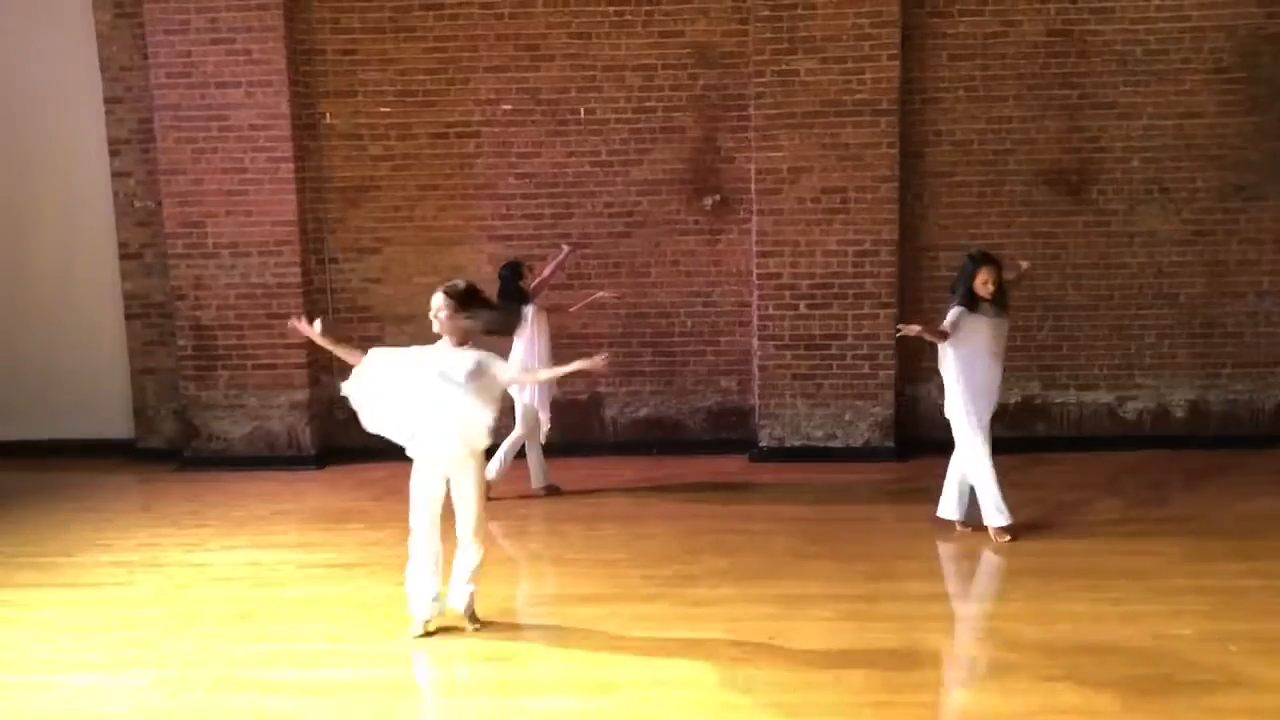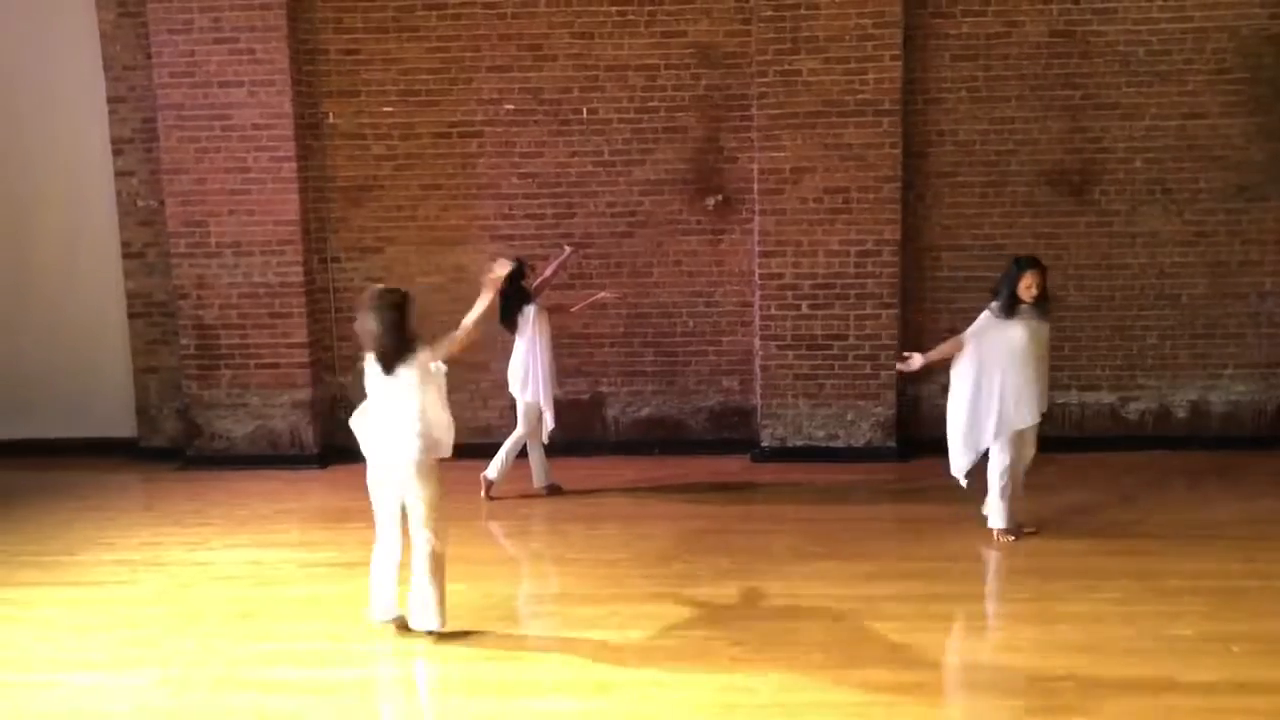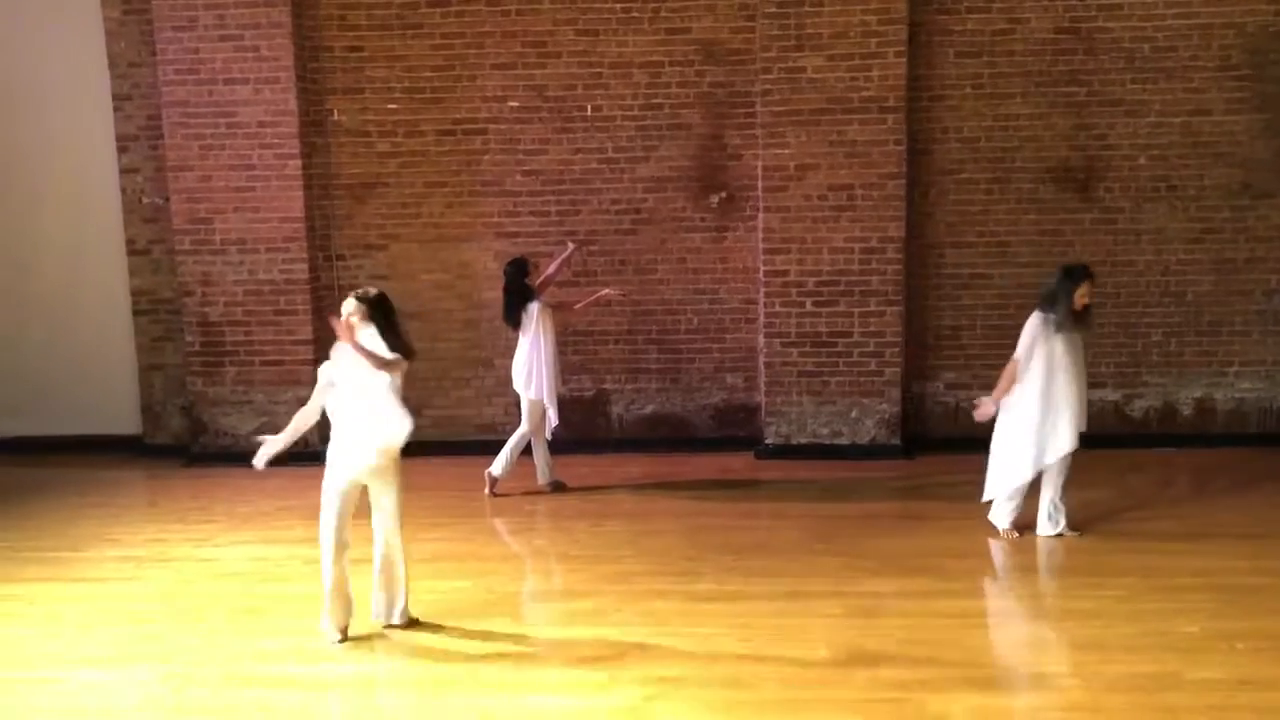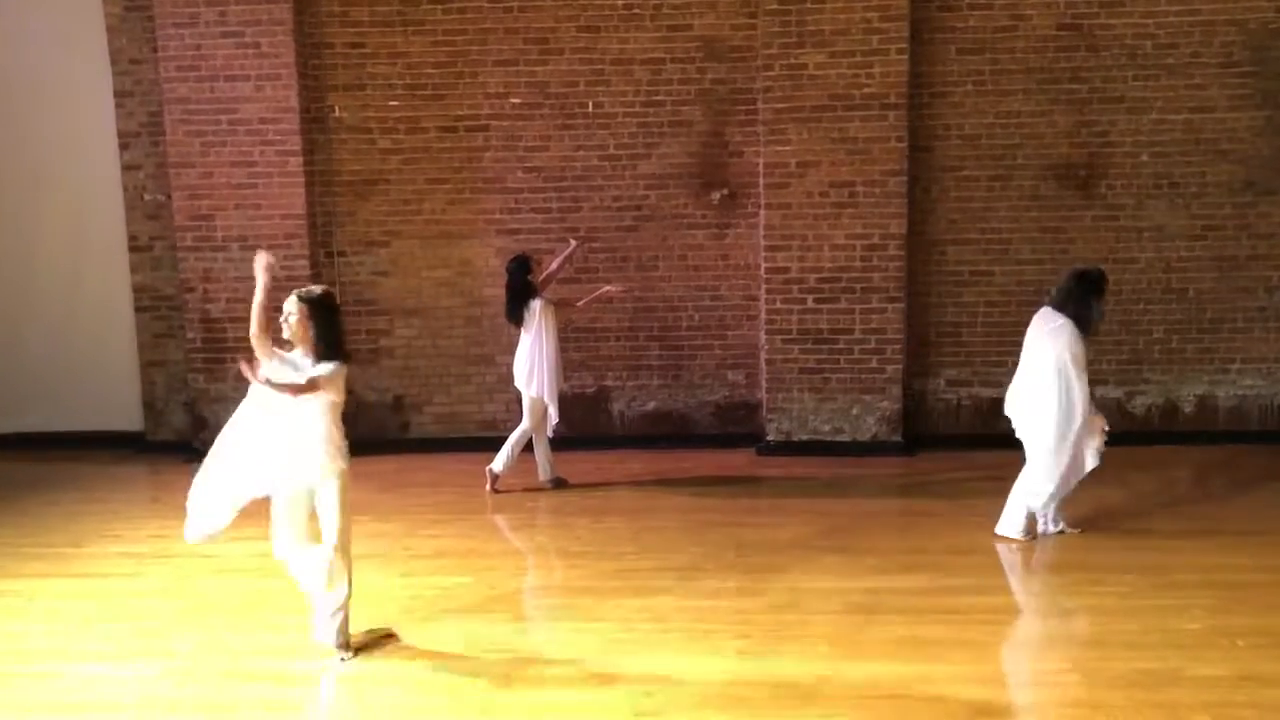
dt=0.4s
person 1, frame 1
left shoulder: (481, 359)
right shoulder: (421, 356)
left elbow: (529, 375)
right elbow: (366, 361)
left wrist: (576, 366)
right wrist: (323, 341)
left hip: (466, 457)
right hip: (427, 455)
left knee: (470, 535)
right knee: (424, 533)
left ankle: (462, 601)
right ankle: (426, 610)
person 1, frame 2
left shoulder: (374, 363)
right shoulder: (416, 361)
right elbow: (460, 338)
right wrist: (488, 293)
left hip: (382, 460)
right hip: (414, 462)
left knee: (387, 536)
right knee: (426, 538)
left ankle: (384, 608)
right ankle: (429, 618)
person 1, frame 3
left shoulder: (392, 361)
right shoulder: (332, 367)
left elbow: (382, 368)
right elbow: (312, 410)
left wrist: (355, 347)
right wrist: (279, 440)
left hip: (383, 462)
right hip: (341, 462)
left knee: (389, 538)
right knee: (332, 539)
left ankle: (392, 611)
right ankle: (336, 617)
person 1, frame 4
left shoulder: (333, 370)
right shoulder: (278, 360)
left elbow: (300, 389)
right elbow: (257, 338)
left wrist: (261, 380)
right wrist: (261, 281)
left hip: (328, 466)
right hip: (288, 467)
left knee: (336, 547)
right knee: (287, 544)
left ankle: (337, 631)
right ankle: (324, 600)
person 2, frame 1
left shoulder: (996, 309)
right shoulder: (962, 313)
left elbow: (1000, 291)
right elbow: (945, 333)
left wrist: (1019, 275)
right wrist: (924, 332)
left hip: (986, 394)
right hip: (968, 396)
left knee: (967, 453)
right knee: (980, 455)
left ankle: (952, 510)
right ankle: (996, 520)
person 2, frame 2
left shoulder: (1038, 314)
right shoulder: (997, 314)
right elbow: (962, 341)
right wrist: (924, 358)
left hip: (1027, 400)
right hip: (1001, 398)
left knee: (1025, 455)
right knee: (1002, 459)
left ankle: (997, 509)
right ankle: (999, 522)
person 2, frame 3
left shoulder: (1070, 322)
right shoulder: (1040, 322)
right elbow: (1015, 363)
right wrist: (995, 398)
left hip: (1061, 407)
right hip: (1037, 407)
left knee: (1058, 464)
right knee: (1026, 463)
left ankle: (1052, 523)
right ankle: (1001, 518)
person 2, frame 4
left shoulder: (1045, 315)
right shoulder: (1067, 330)
right elbow: (1076, 378)
right wrist: (1092, 415)
left hip: (1028, 399)
right hip: (1040, 405)
left knee: (1047, 464)
right knee: (1040, 465)
left ankle: (1050, 521)
right ankle: (1011, 524)
person 3, frame 1
left shoulder: (530, 306)
right shoulder: (525, 302)
left elbow: (565, 311)
right elbow: (546, 275)
left wrist: (595, 297)
right wrist: (566, 253)
left knee: (533, 431)
right knee: (523, 430)
left ankle: (541, 482)
right ankle: (490, 476)
person 3, frame 2
left shoulder: (532, 306)
right shoulder: (527, 303)
left elbow: (567, 311)
right elbow: (548, 276)
left wrist: (597, 298)
right wrist: (568, 254)
left hip: (533, 373)
right hip: (527, 374)
left knee: (534, 430)
right knee: (524, 430)
left ankle: (543, 481)
right ankle: (490, 475)
person 3, frame 3
left shoulder: (536, 304)
right shoulder: (530, 301)
left elbow: (571, 308)
right elbow: (551, 273)
left wrist: (601, 295)
right wrist: (571, 251)
left hip: (536, 371)
right hip: (532, 371)
left knee: (539, 428)
right knee: (528, 428)
left ankle: (546, 478)
right ankle: (494, 472)
person 3, frame 4
left shoulder: (537, 301)
right shoulder: (534, 299)
left elbow: (570, 300)
right elbow: (557, 276)
left wrist: (602, 293)
right wrist: (573, 249)
left hip: (537, 367)
right hip: (533, 368)
left knee: (540, 424)
right knee: (529, 425)
left ankle: (548, 475)
right ankle: (496, 469)
